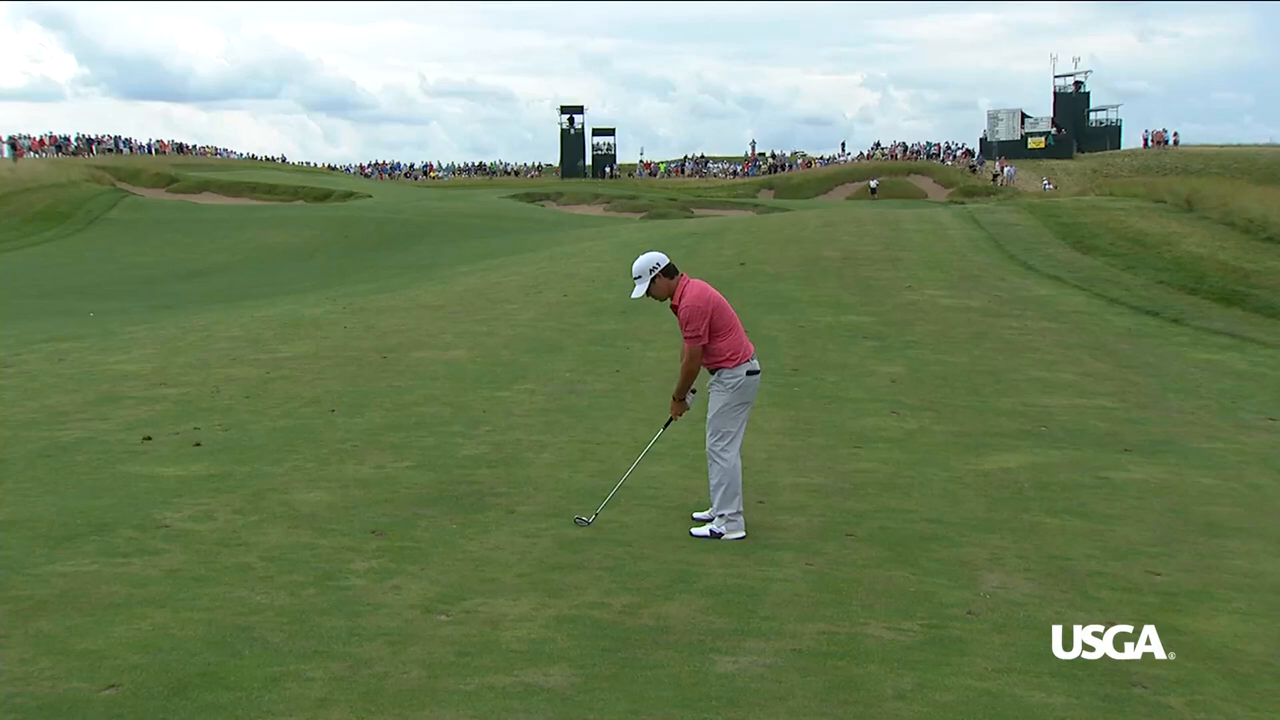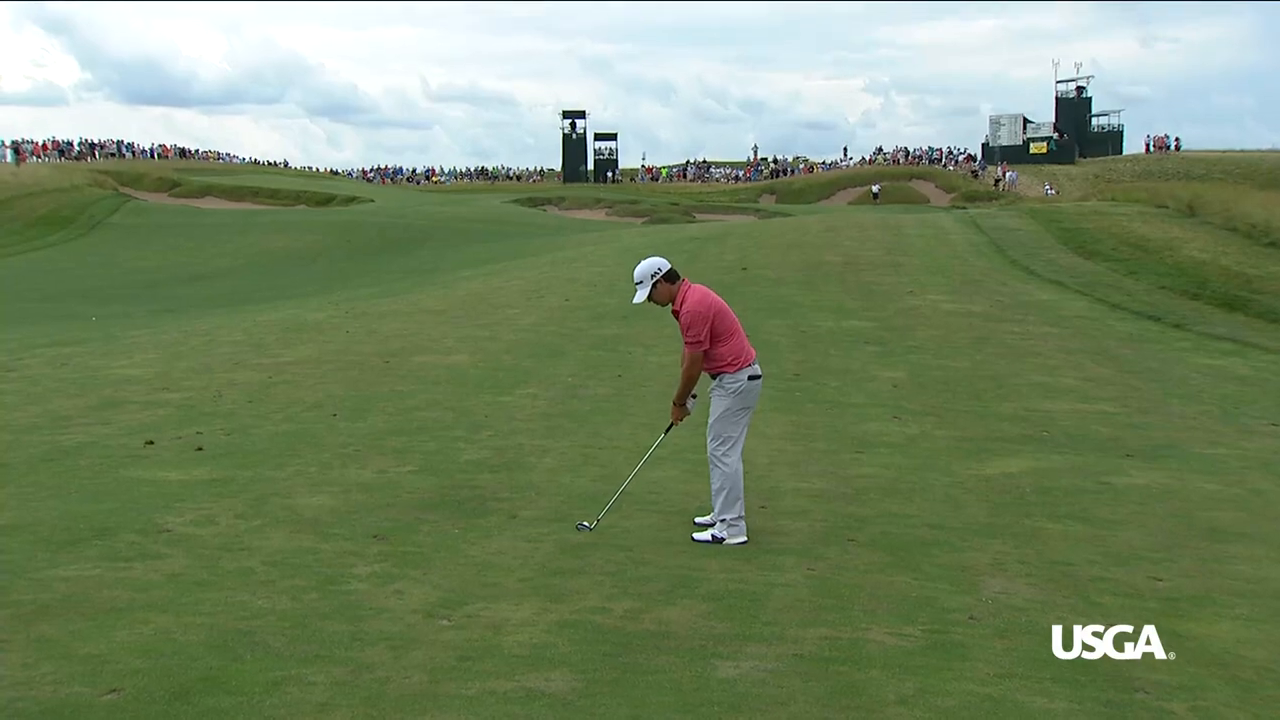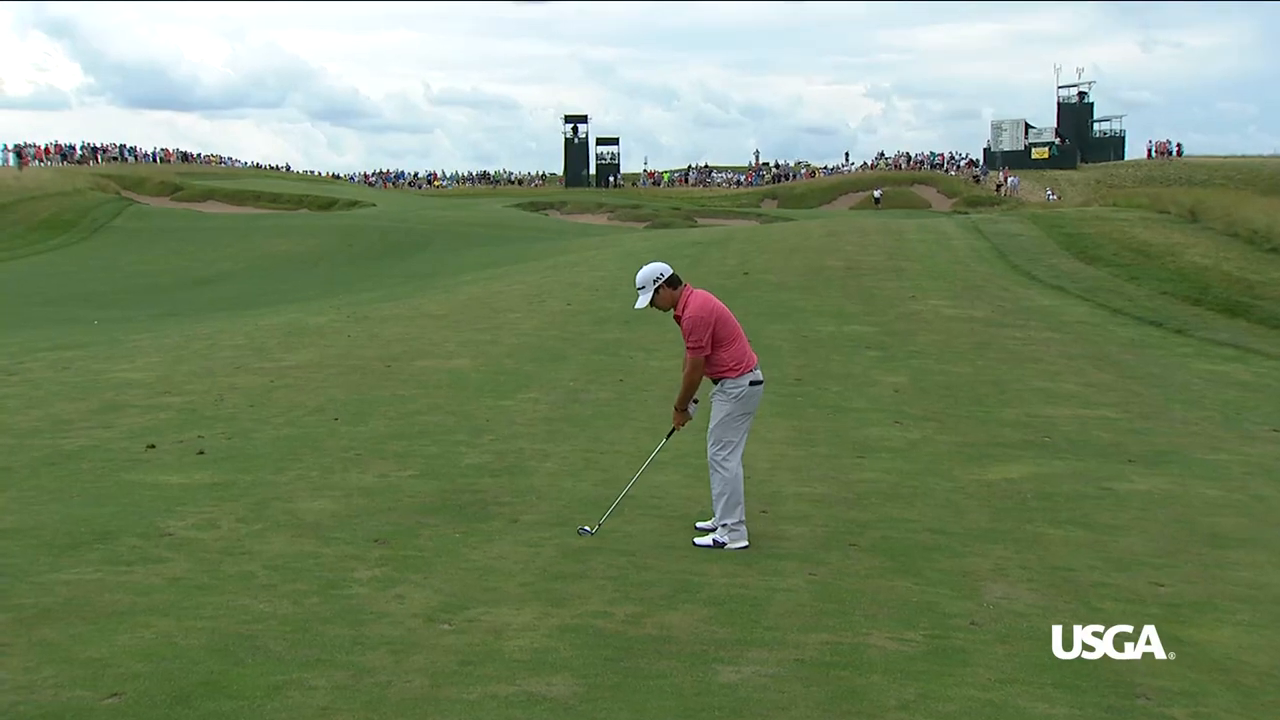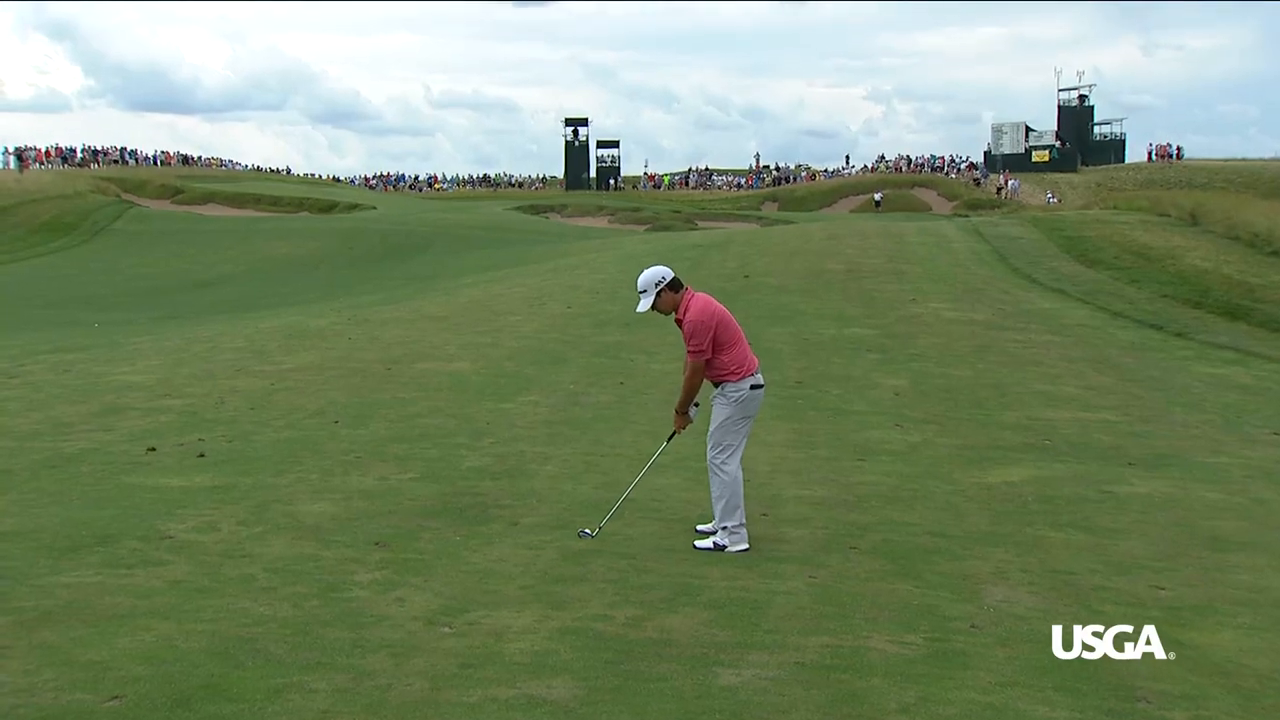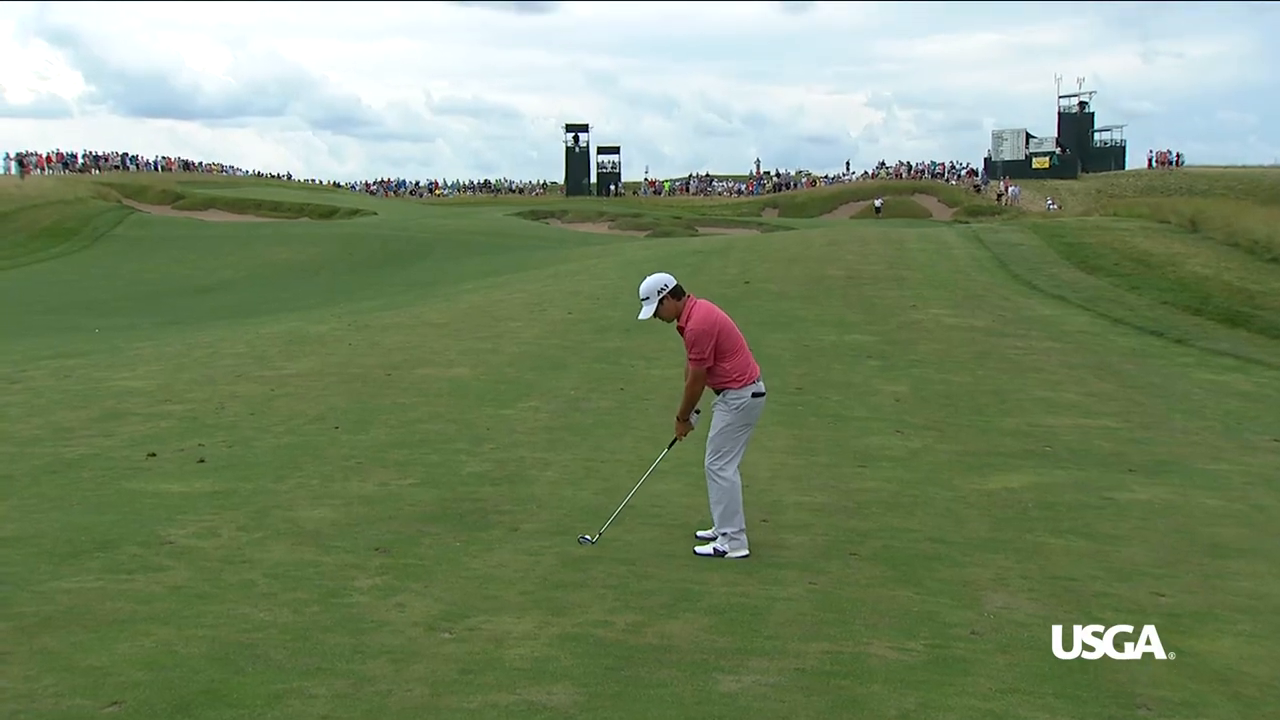
dt=0.2s
person 1, frame 1
left shoulder: (692, 302)
right shoulder: (690, 290)
left elbow: (693, 359)
right elbow: (688, 349)
left wrist: (677, 398)
right wrist: (681, 392)
left hip: (734, 375)
right hip: (733, 372)
left knee: (721, 447)
right knee: (719, 444)
left ankle: (729, 523)
right ankle: (723, 509)
person 1, frame 2
left shoulder: (693, 308)
right shoulder: (690, 296)
left elbow: (693, 364)
right elbow: (689, 354)
left wrist: (678, 402)
right wrist: (683, 396)
left hip: (736, 380)
right hip: (734, 377)
left knee: (723, 452)
right knee: (719, 448)
left ankle: (731, 528)
right ankle: (724, 514)
person 1, frame 3
left shoulder: (695, 313)
right shoulder: (692, 300)
left elbow: (695, 369)
right elbow: (691, 358)
left wrist: (680, 408)
right wrist: (684, 402)
left hip: (738, 385)
right hip: (735, 381)
left knee: (723, 456)
right knee: (720, 452)
left ankle: (732, 532)
right ankle: (726, 518)
person 1, frame 4
left shoulder: (696, 316)
right shoulder: (694, 303)
left elbow: (695, 373)
right elbow: (691, 361)
left wrist: (680, 411)
right wrist: (685, 405)
left hip: (738, 388)
right hip: (736, 385)
left knee: (722, 458)
right knee: (720, 455)
left ankle: (733, 535)
right ankle: (726, 521)
person 1, frame 5
left shoulder: (698, 325)
right shoulder: (696, 310)
left elbow: (696, 381)
right elbow: (692, 367)
left wrist: (681, 418)
right wrist: (686, 411)
left hip: (739, 396)
right hip: (739, 392)
left knee: (719, 465)
right knee: (721, 462)
left ankle: (733, 541)
right ankle: (726, 527)
